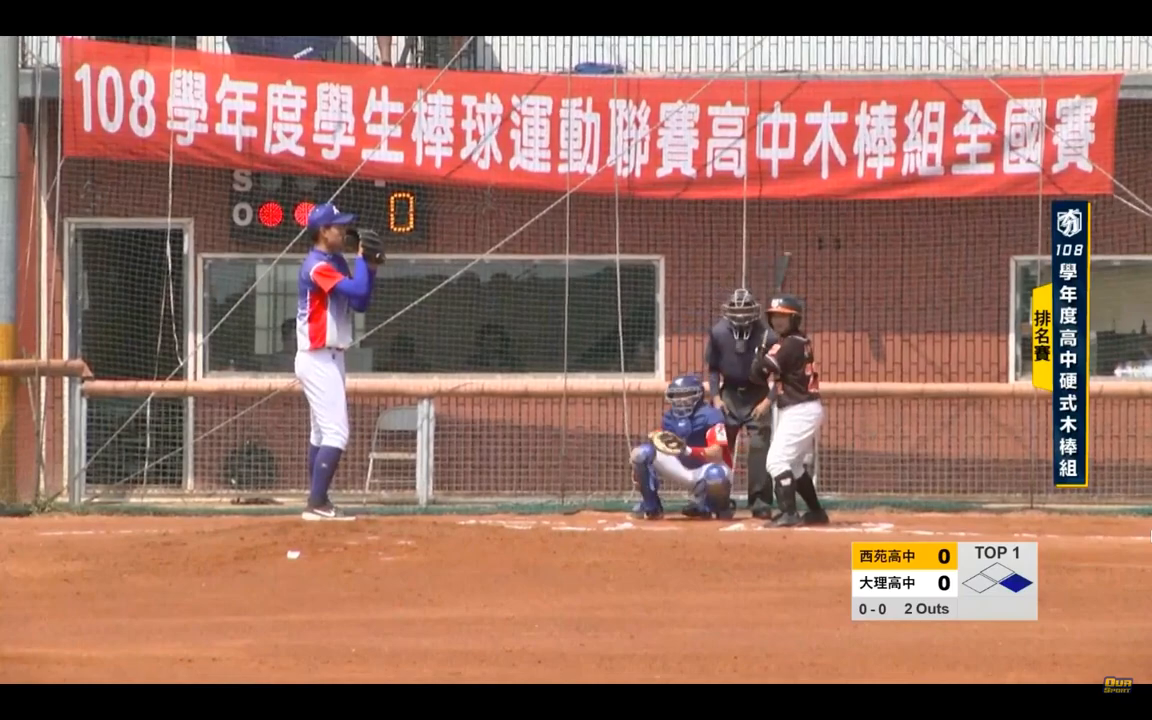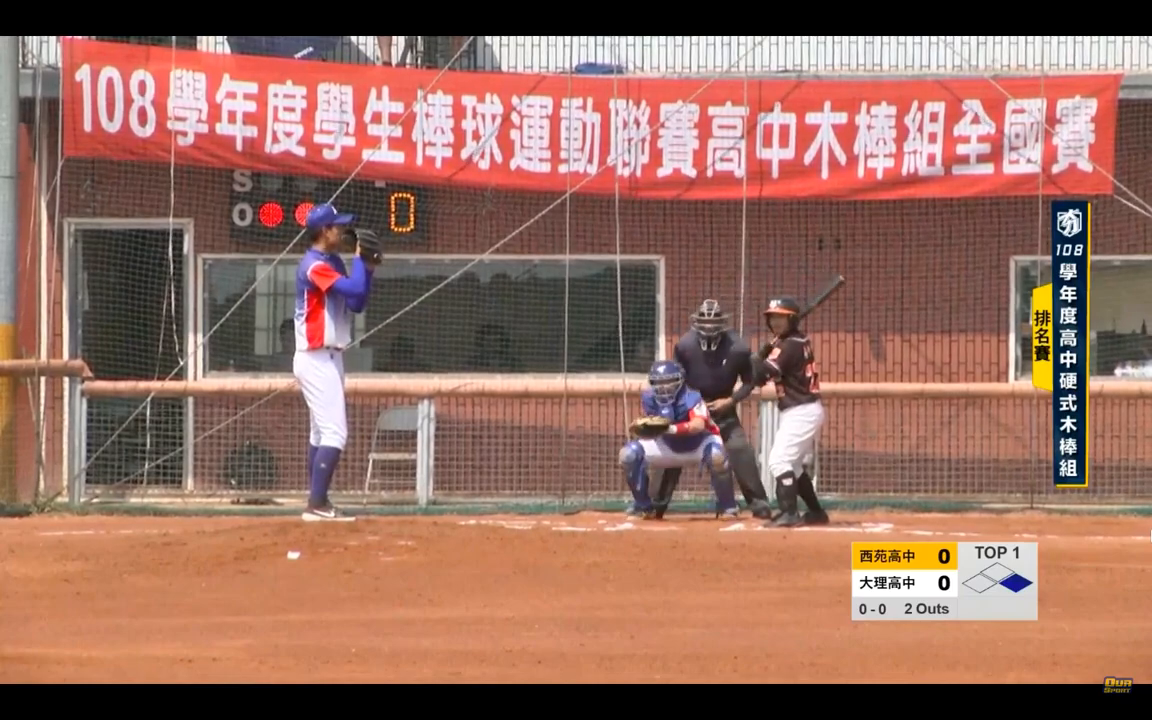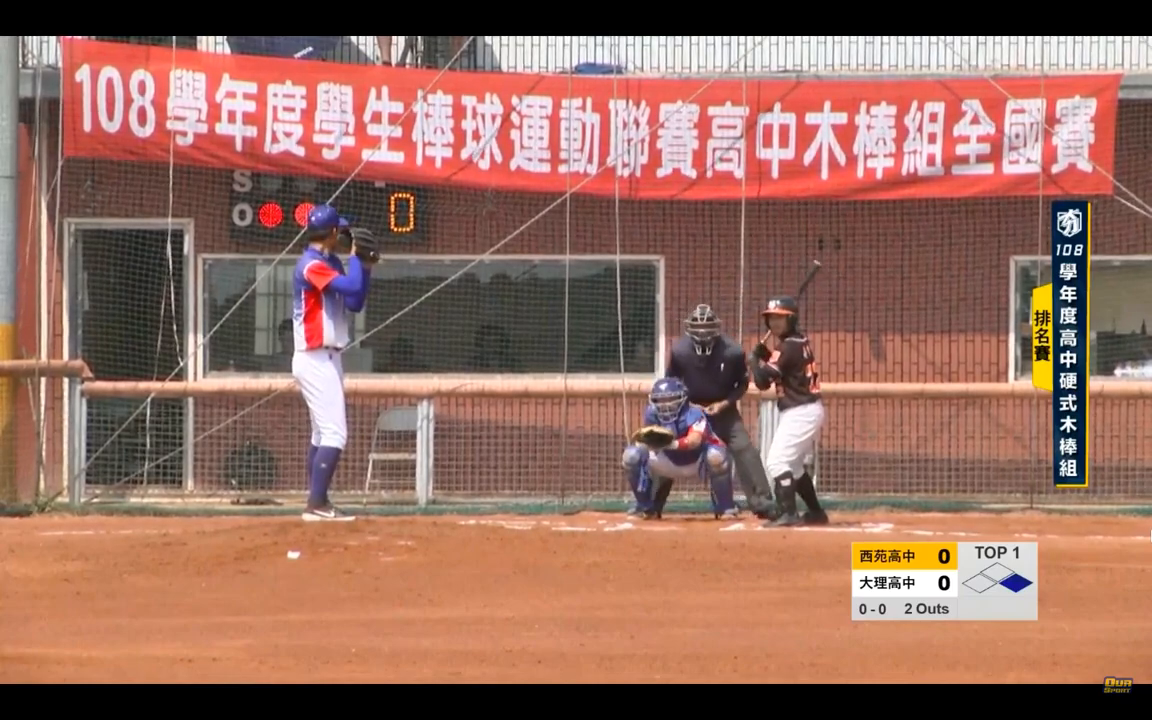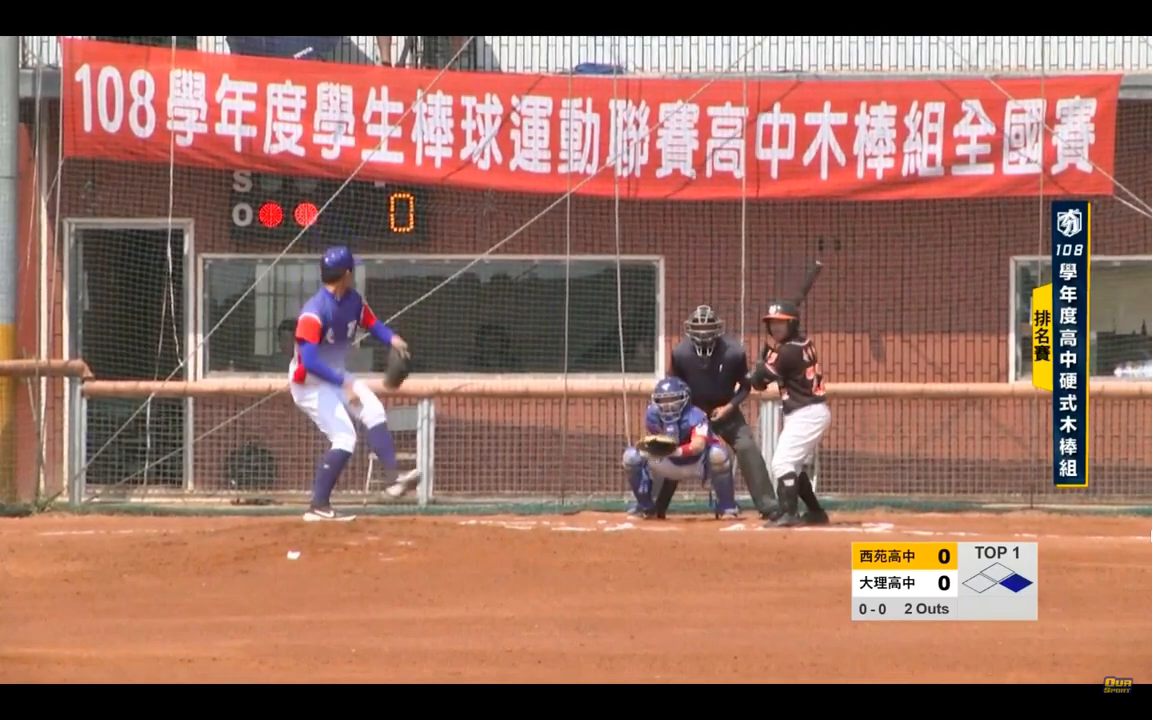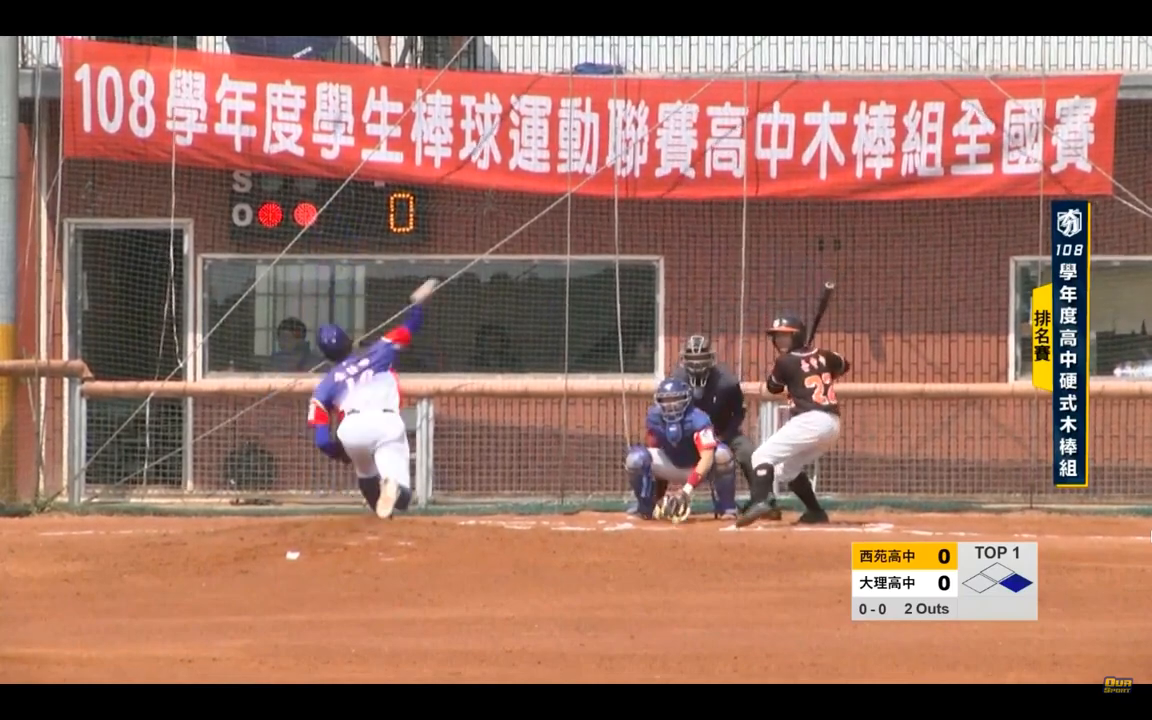
dt=0.5s
person 1, frame 1
left shoulder: (337, 263)
right shoulder: (317, 266)
left elbow: (360, 304)
right elbow: (358, 291)
left wrist: (371, 268)
right wrist: (361, 258)
left hip: (330, 359)
right hip: (318, 360)
left knee: (322, 433)
right knee: (335, 434)
left ankle: (319, 501)
right ankle: (316, 505)
person 1, frame 2
left shoulder: (333, 263)
right shoulder: (314, 265)
left elbow: (357, 304)
right elbow: (354, 289)
left wrist: (368, 268)
right wrist: (358, 257)
left hip: (328, 359)
right hip: (316, 360)
left knee: (321, 433)
right knee: (334, 433)
left ankle: (319, 502)
right ankle: (316, 505)
person 1, frame 3
left shoulder: (331, 262)
right shoulder: (310, 264)
left elbow: (355, 304)
right elbow: (352, 287)
left wrist: (365, 267)
right wrist: (355, 256)
left hip: (328, 359)
right hip: (315, 360)
left knee: (324, 434)
right knee: (335, 434)
left ankle: (319, 501)
right ankle: (316, 505)
person 1, frame 4
left shoulder: (352, 300)
right shoulder: (314, 311)
left elbow: (374, 325)
right elbow: (307, 359)
left wrist: (393, 339)
right wrist: (345, 384)
left hip: (338, 379)
right hip: (310, 386)
left knee: (373, 412)
right knee: (345, 438)
left ankle: (395, 475)
right ankle: (318, 507)
person 1, frame 5
left shoulder: (324, 387)
right shoulder: (373, 355)
left elbow: (322, 442)
right elbow: (408, 328)
left wrist: (343, 455)
right wrist: (418, 302)
left hip: (352, 432)
right hip: (388, 426)
left knee: (365, 474)
right knee: (400, 494)
right ankle: (391, 486)
person 2, frame 1
left shoulder: (789, 344)
right shoulder: (800, 341)
left elbow: (759, 373)
right elbow: (781, 367)
left wrist: (761, 354)
right wrist: (768, 354)
left hip: (799, 412)
right hip: (806, 410)
left knee: (777, 461)
right knee: (794, 465)
left ankle: (789, 514)
right ankle: (816, 512)
person 2, frame 2
left shoulder: (788, 345)
right shoulder: (800, 341)
left elbow: (761, 377)
right elbow: (784, 369)
right wrist: (769, 356)
left hip: (800, 412)
right hip: (807, 410)
left knee: (779, 461)
right knee: (794, 465)
left ankle: (789, 513)
right ankle: (815, 511)
person 2, frame 3
left shoulder: (787, 346)
right shoulder: (800, 341)
left elbow: (762, 380)
left wrist: (756, 357)
right wrist: (766, 356)
left hip: (799, 413)
right hip: (809, 410)
left knee: (777, 462)
right knee: (793, 465)
left ankle: (788, 514)
right ankle: (816, 512)
person 2, frame 4
left shoulder: (785, 351)
right shoulder: (805, 344)
left elbow: (758, 381)
left wrist: (765, 359)
left hip: (806, 414)
right hip: (815, 413)
left knee: (782, 463)
right knee: (792, 465)
left ankle: (788, 514)
right ankle: (816, 512)
person 2, frame 5
left shoulder: (785, 362)
right shoulder: (822, 355)
left elbow: (773, 387)
right elbow: (844, 366)
left hip: (811, 421)
right hip: (831, 423)
left knee: (763, 456)
right knee: (788, 468)
left ankle: (760, 502)
right ankle: (815, 512)
person 3, frame 1
left shoulder: (769, 336)
right shoulder: (718, 332)
right elbow: (713, 369)
left wrist: (768, 400)
right wrist: (715, 397)
left hip: (757, 397)
right hip: (728, 395)
left knee: (759, 446)
left ankle: (760, 501)
person 3, frame 2
left shoulder: (738, 348)
right shoulder: (684, 344)
left elbow: (750, 381)
left wrist: (731, 401)
left hip: (723, 406)
left knee: (741, 450)
left ankle: (758, 502)
right ankle: (658, 503)
person 3, frame 3
left shoulder: (733, 351)
right shoulder: (680, 350)
left elbow: (743, 383)
left wrist: (725, 403)
left hip: (723, 409)
left knee: (744, 450)
left ankle: (763, 504)
person 3, frame 4
left shoulder: (734, 351)
right shoulder: (681, 352)
left elbow: (745, 386)
left wrist: (730, 407)
left hip: (726, 411)
left knee: (748, 450)
left ankle: (768, 506)
person 3, frame 5
left shoulder: (727, 381)
right shoulder: (677, 379)
left elbow: (739, 413)
left wrist: (722, 438)
left hip: (723, 431)
left knee: (750, 454)
left ankle: (768, 504)
person 4, frame 1
left shoulder: (710, 416)
right shoulder: (670, 417)
left elbow: (717, 453)
left wrist: (687, 451)
left hip: (710, 467)
right hip: (683, 468)
left knee: (714, 477)
right knee: (640, 453)
left ankle: (721, 507)
right ankle: (651, 508)
person 4, frame 2
left shoulder: (691, 398)
right shoulder: (649, 399)
left elbow: (698, 426)
left wrist: (672, 429)
left hip: (698, 445)
right hip: (668, 447)
left knee: (717, 455)
right knee: (628, 454)
right ankle: (644, 506)
person 4, frame 3
left shoulder: (694, 415)
right shoulder: (652, 414)
left elbow: (695, 440)
left wrist: (673, 444)
left hip: (698, 462)
right hip: (670, 462)
left knee: (715, 455)
right knee: (631, 455)
left ankle: (726, 508)
right ankle: (646, 508)
person 4, frame 4
left shoulder: (695, 416)
right shoulder: (652, 415)
left elbow: (698, 445)
left wrist: (677, 451)
left hip: (698, 464)
right hip: (669, 464)
left knee: (718, 454)
right knee: (631, 456)
left ankle: (726, 507)
right ankle: (646, 508)
person 4, frame 5
left shoulder: (698, 419)
right shoulder: (654, 417)
left elbow: (707, 458)
right elbow: (653, 449)
left wrist: (688, 489)
left hip: (698, 467)
right hip: (671, 465)
left knee: (722, 454)
right knee: (635, 459)
left ankle: (726, 507)
right ankle: (646, 508)
